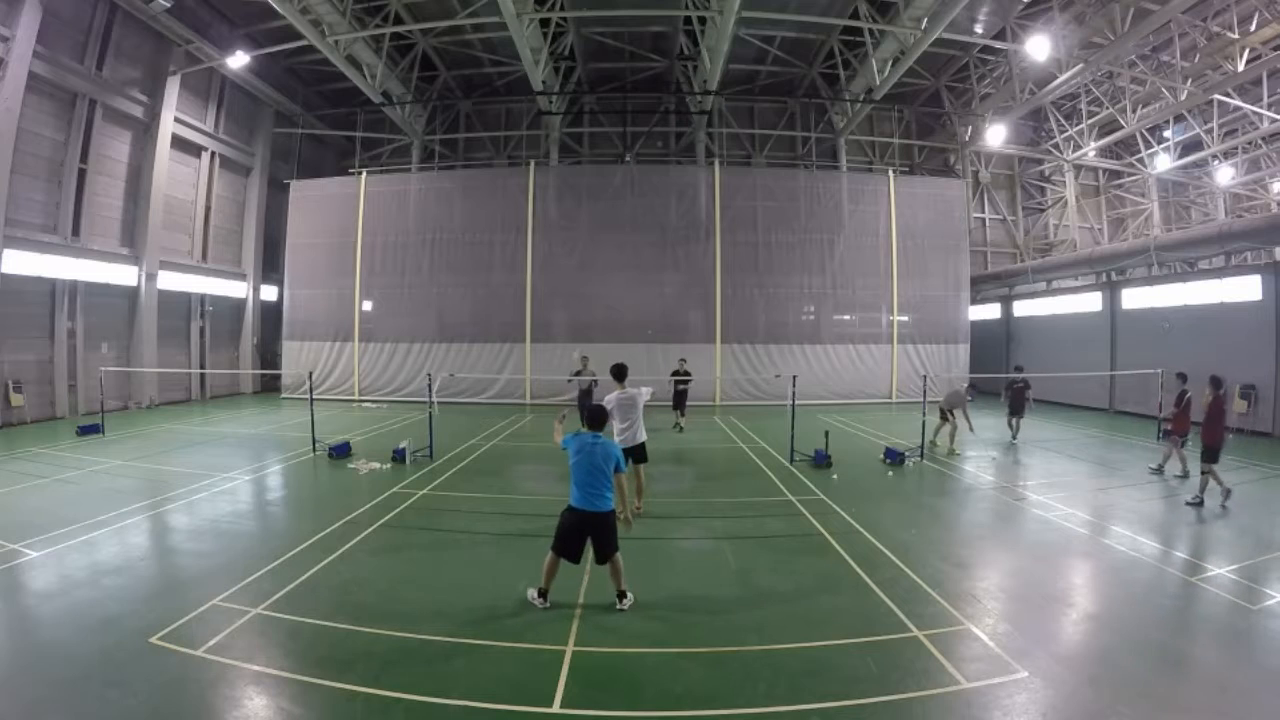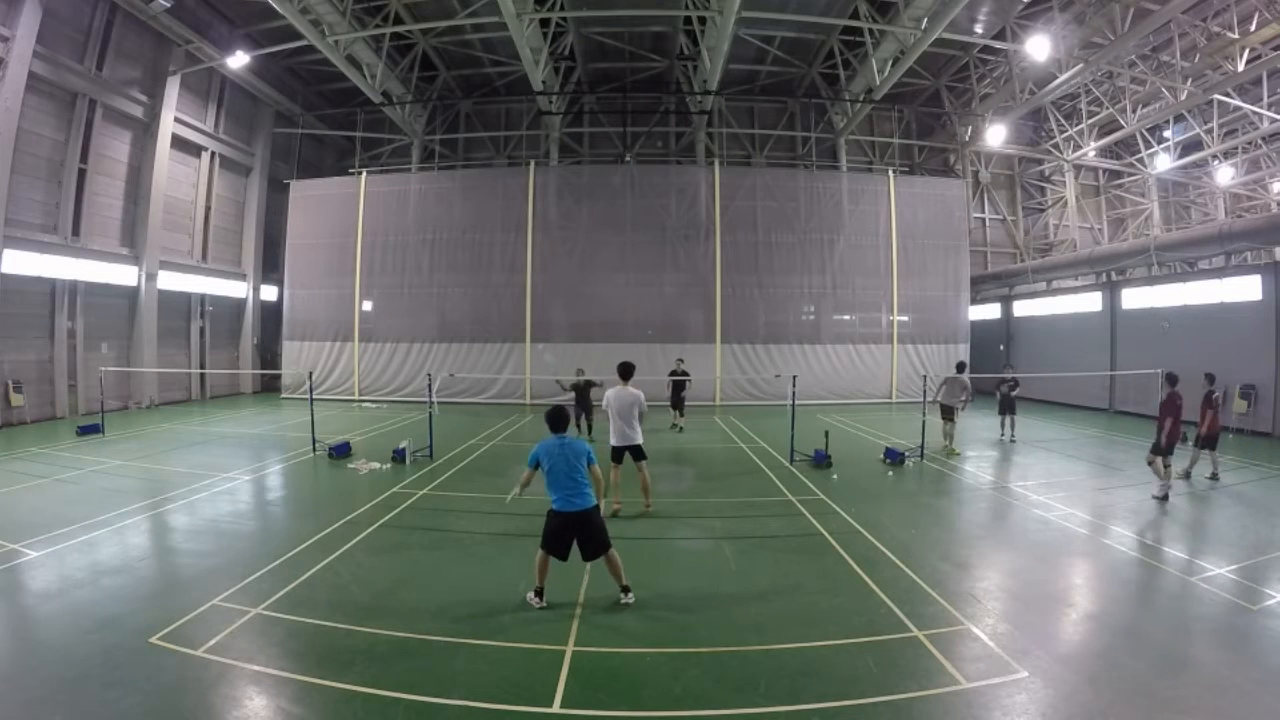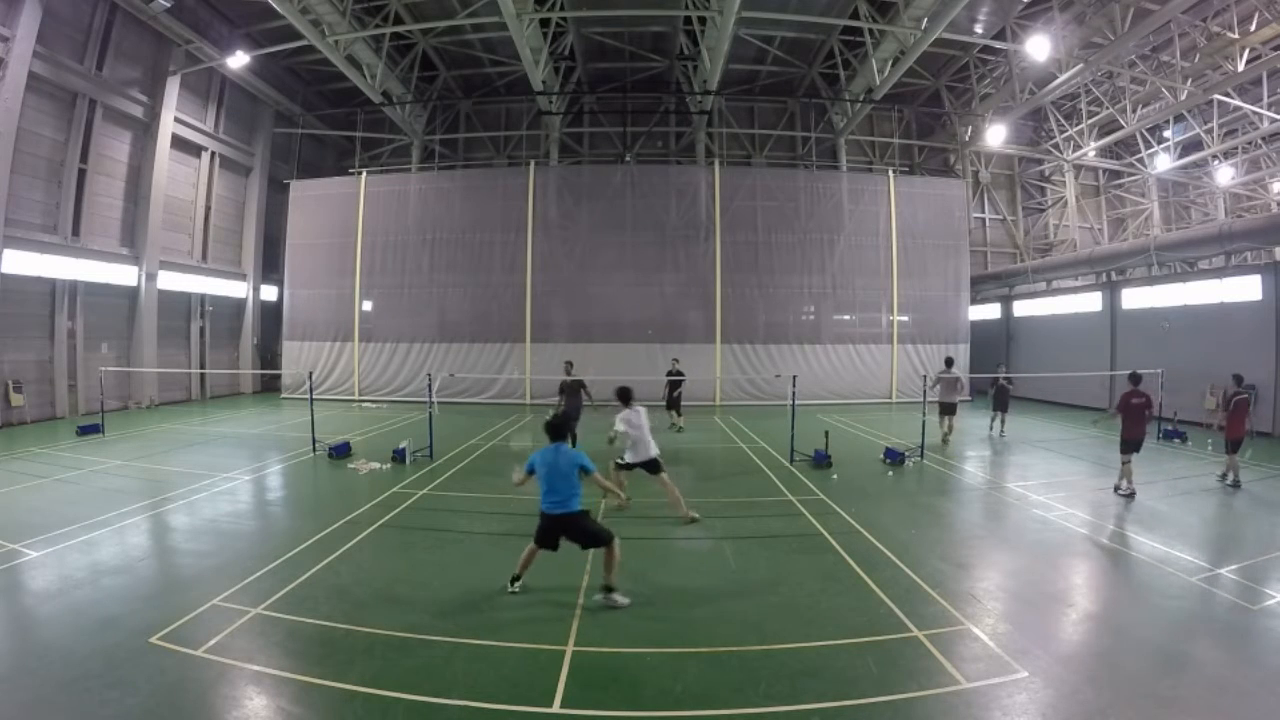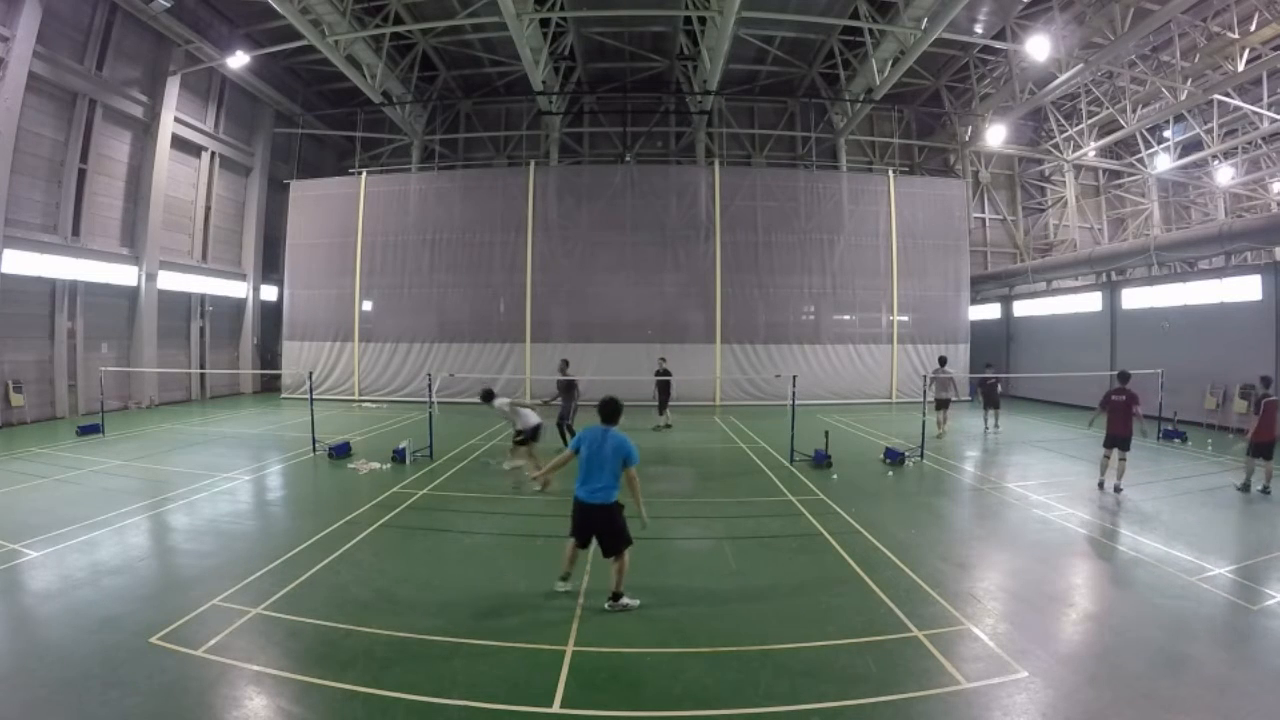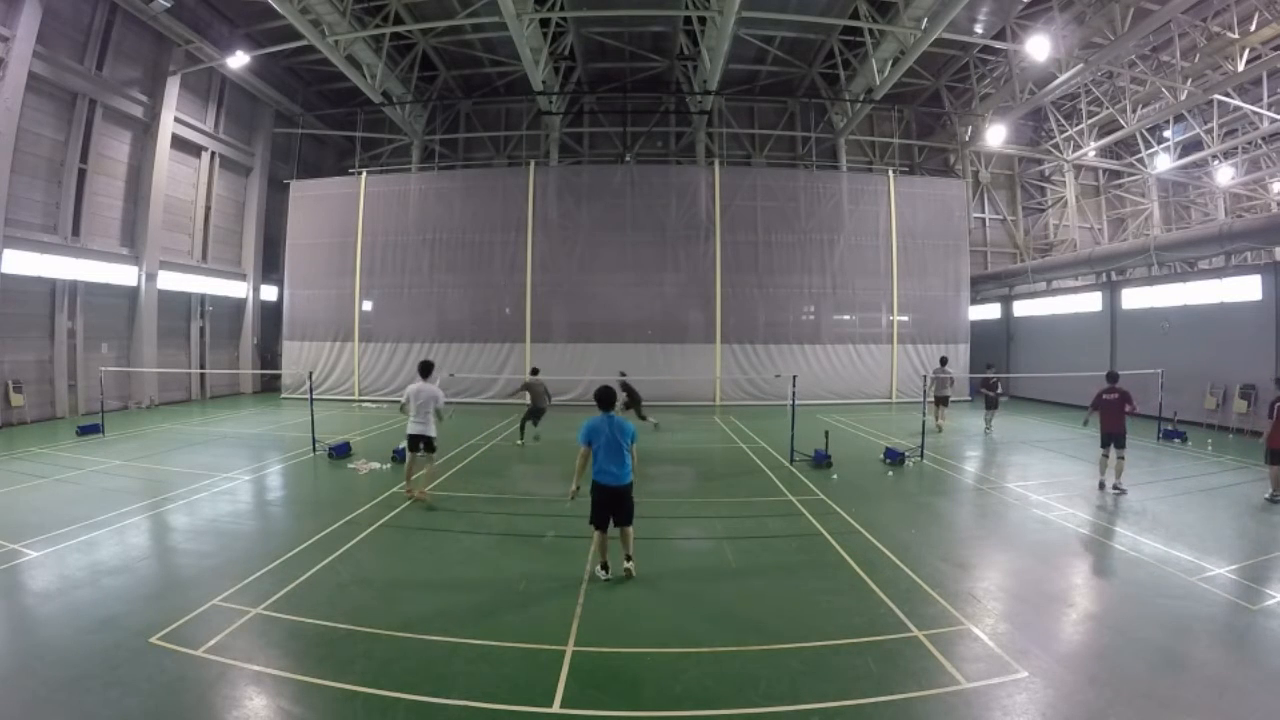
dt=0.7s
person 1, frame 1
left shoulder: (575, 441)
right shoulder: (614, 449)
left elbow: (557, 437)
right elbow: (621, 486)
left wrist: (559, 421)
right wrist: (626, 511)
left hip: (577, 510)
right hip: (604, 512)
left knee: (556, 552)
right knee: (612, 554)
left ankle: (541, 595)
right ankle: (622, 596)
person 1, frame 2
left shoulder: (540, 449)
right shoulder: (582, 446)
left elbow: (526, 481)
right elbow: (598, 478)
left wrist: (519, 489)
right wrist: (597, 501)
left hip: (560, 512)
right hip: (588, 509)
left knee: (545, 551)
right knee: (607, 551)
left ankle: (538, 594)
right ankle: (625, 591)
person 1, frame 3
left shoulder: (537, 456)
right shoulder: (577, 456)
left elbow: (519, 481)
right elbow: (600, 482)
left wrist: (515, 475)
right wrist: (618, 493)
left hip: (548, 515)
right hip: (573, 514)
left knee: (535, 545)
right knee: (611, 543)
left ankle: (515, 580)
right ankle: (608, 590)
person 1, frame 4
left shoulder: (585, 435)
right shoulder: (625, 443)
left elbow: (563, 459)
right elbow: (632, 479)
left wrist: (541, 474)
right wrist: (641, 508)
left hip: (582, 501)
right hip: (608, 504)
left knee: (576, 540)
right knee: (620, 551)
left ankle: (564, 578)
right ankle: (616, 597)
person 1, frame 5
left shoulder: (590, 426)
right shoulder: (627, 425)
left elbow: (583, 456)
right elbow: (632, 454)
left wrist: (575, 483)
right wrist: (631, 475)
left hip: (601, 484)
right hip: (624, 483)
left knee: (600, 528)
right knee: (625, 525)
left ankle: (604, 568)
right ankle: (628, 559)
